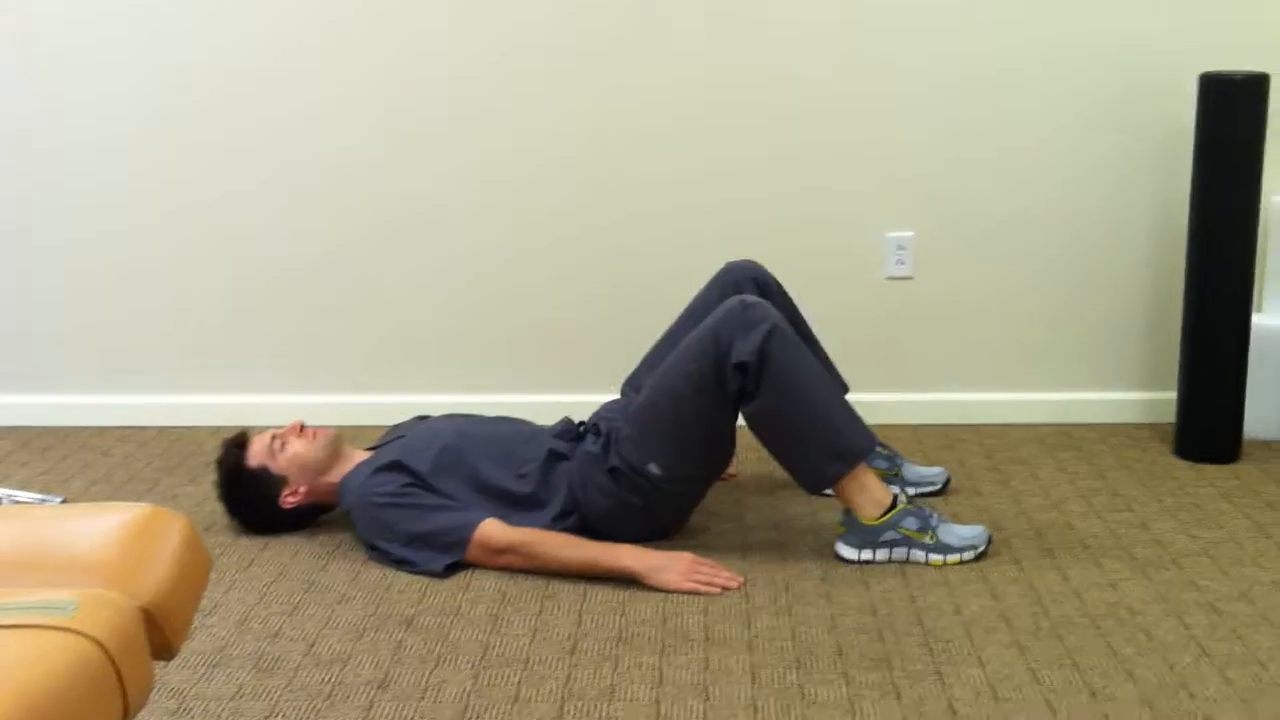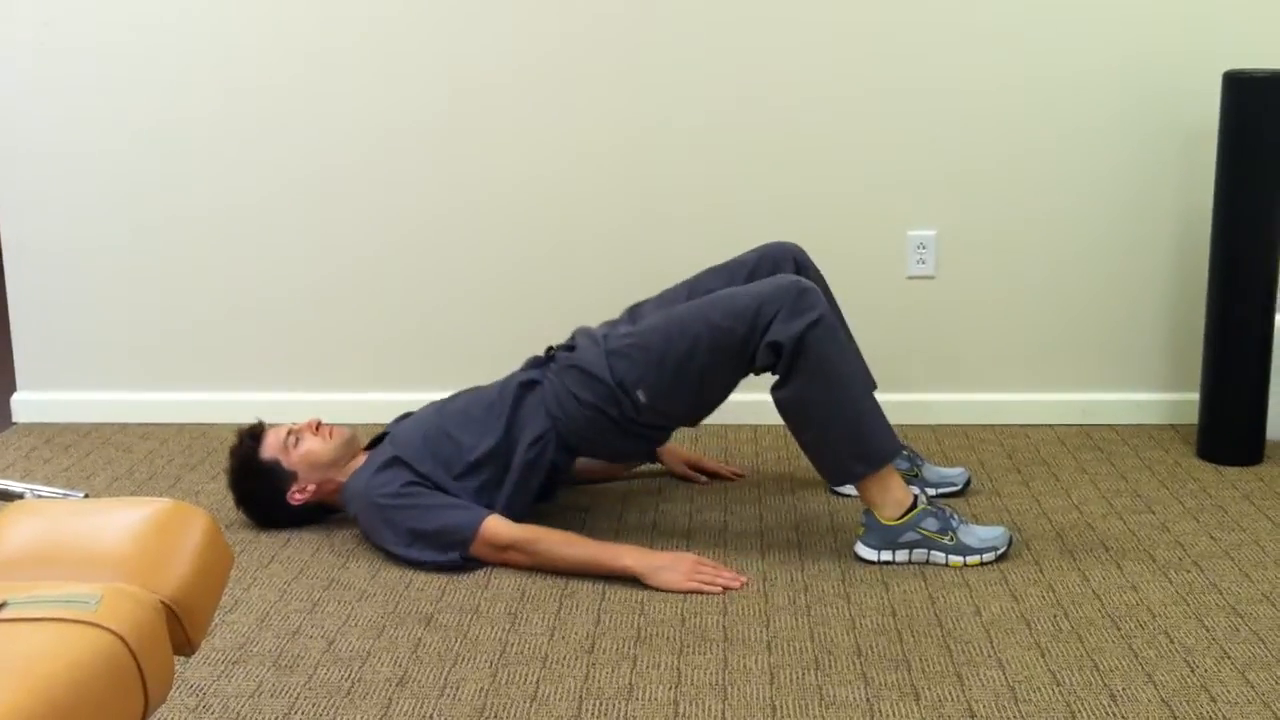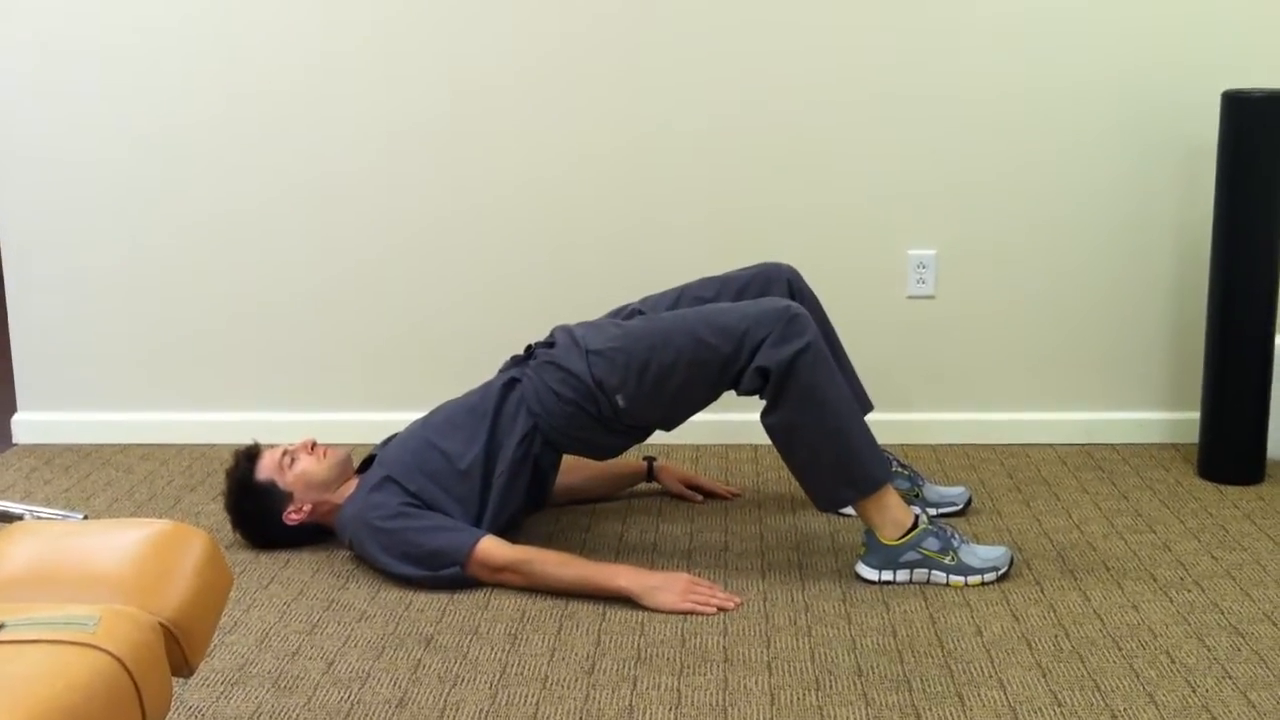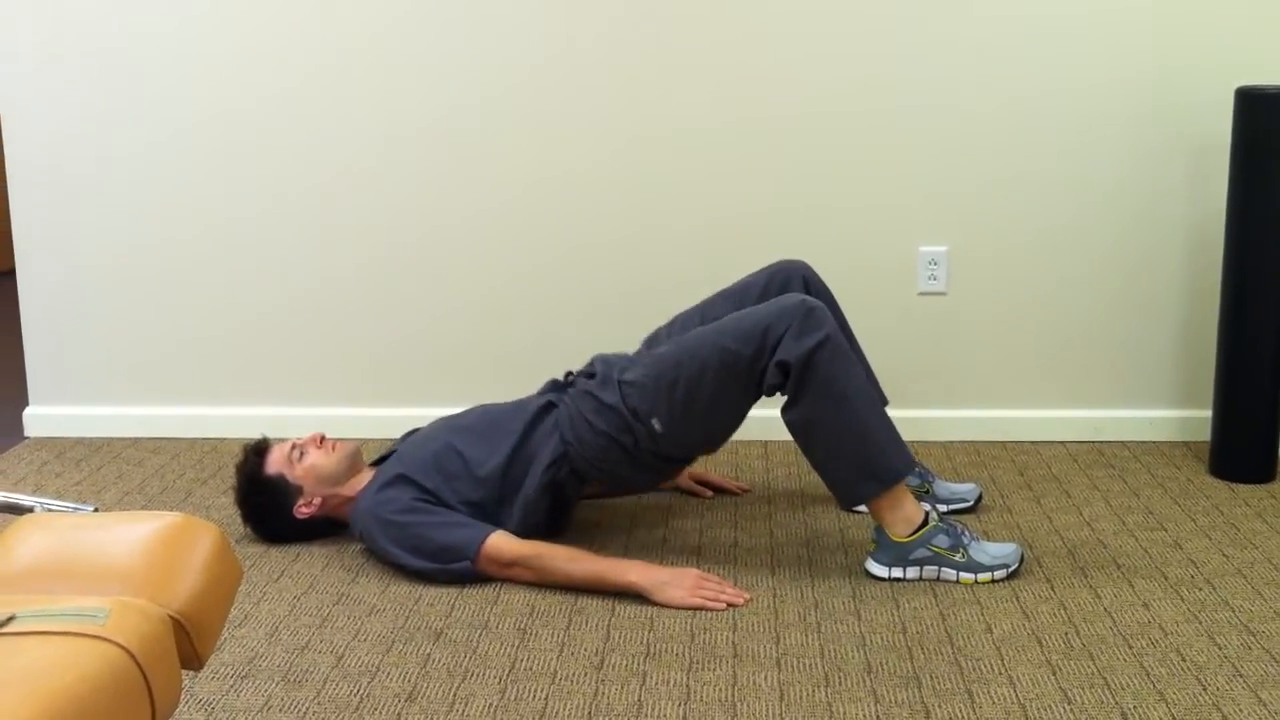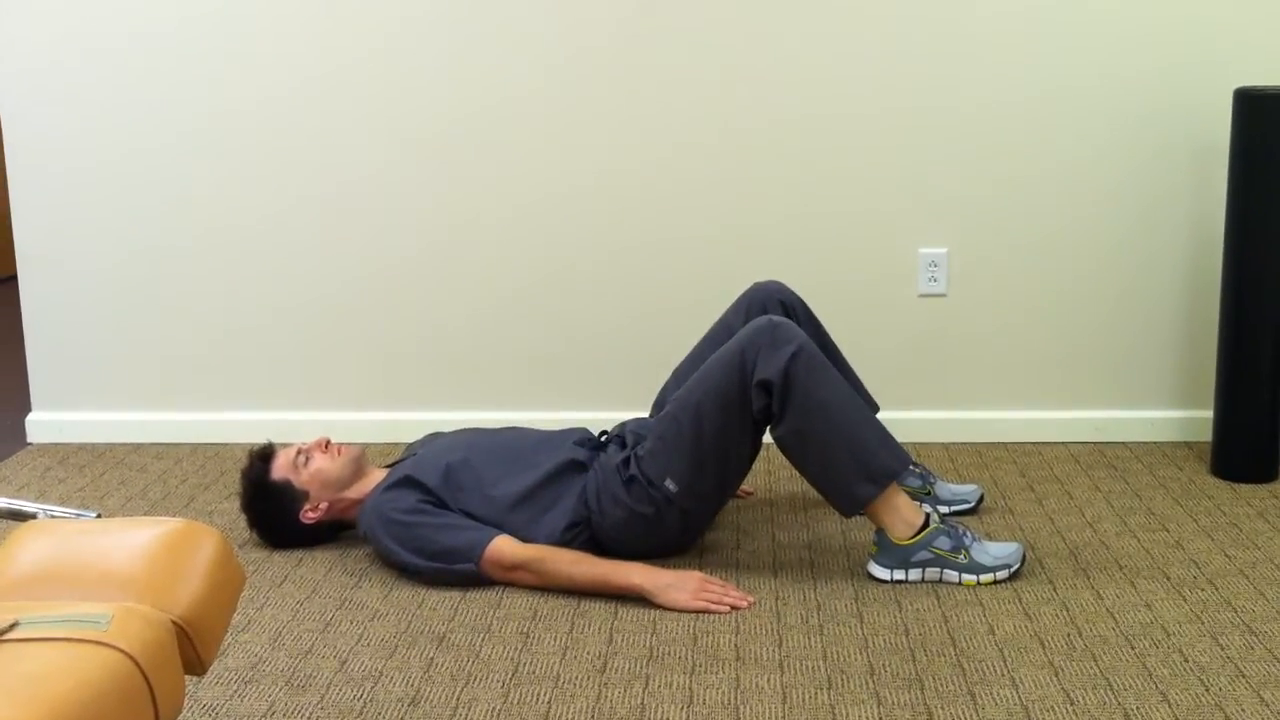
dt=1s
person 1, frame 1
left shoulder: (397, 443)
right shoulder: (375, 499)
right elbow: (501, 545)
left wrist: (691, 434)
right wrist: (640, 561)
left hip: (603, 439)
right hip: (617, 490)
left knee: (744, 283)
right knee: (746, 328)
left ankle: (857, 454)
right ankle: (875, 516)
person 1, frame 2
left shoulder: (395, 448)
right shoulder: (378, 499)
right elbow: (507, 541)
left wrist: (654, 452)
right wrist: (643, 562)
left hip: (592, 369)
right hip: (590, 396)
left knee: (782, 266)
right knee: (791, 308)
left ankle: (874, 454)
right ankle: (894, 515)
person 1, frame 3
left shoulder: (384, 471)
right shoulder: (373, 522)
right elbow: (500, 562)
left wrist: (648, 468)
right wrist: (635, 582)
left knee: (775, 287)
right knee: (778, 331)
left ankle: (867, 470)
right ankle: (895, 533)
person 1, frame 4
left shoulder: (403, 461)
right shoulder: (383, 516)
right elbow: (510, 558)
left wrist: (666, 463)
right wrist: (646, 579)
left hip: (604, 395)
right hip: (605, 429)
left knee: (791, 284)
right knee: (798, 326)
left ankle: (888, 470)
right ankle: (906, 533)
person 1, frame 5
left shoulder: (419, 461)
right shoulder: (391, 517)
right elbow: (514, 561)
left wrist: (704, 458)
right wrist: (650, 580)
left hip: (624, 451)
right hip: (633, 505)
left knee: (770, 304)
right knee: (771, 346)
left ankle: (892, 474)
right ankle: (906, 535)
